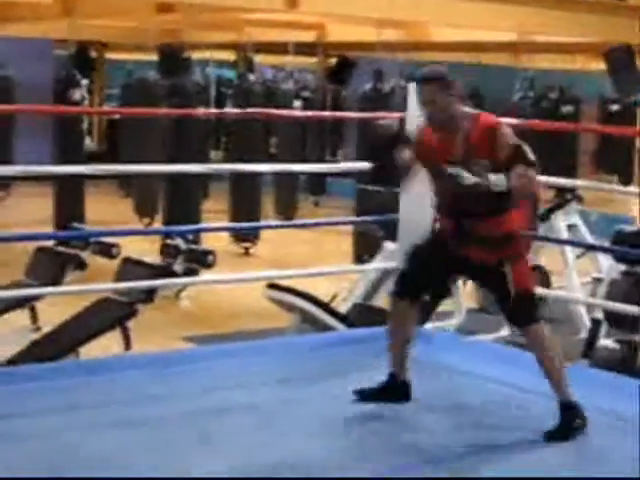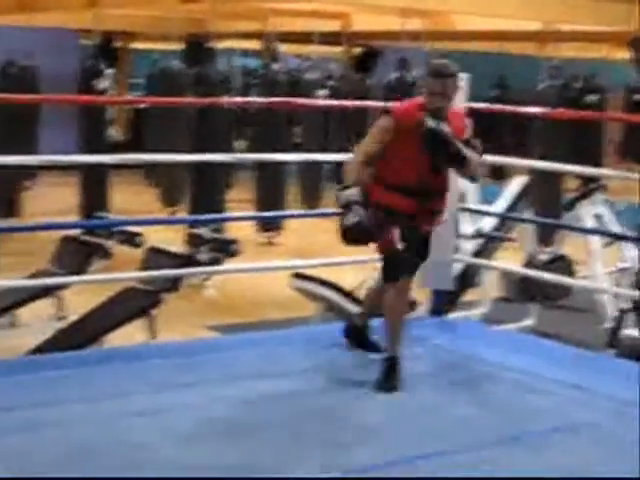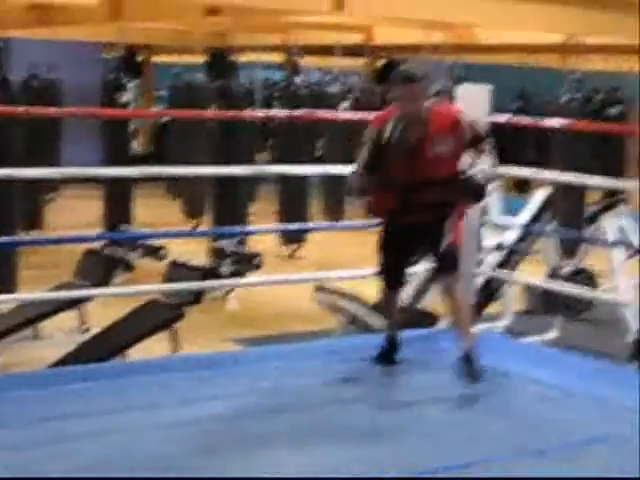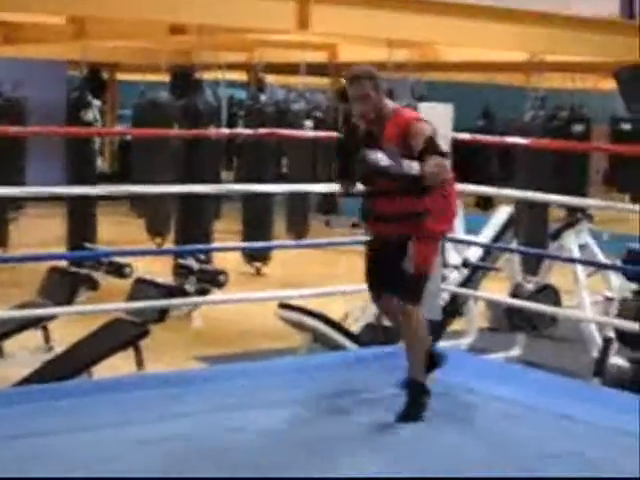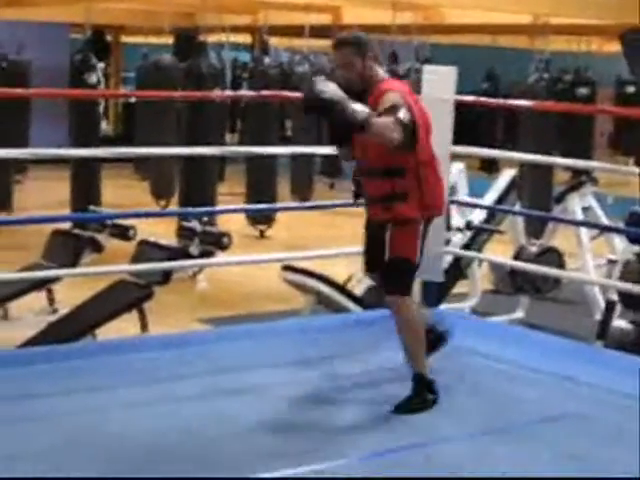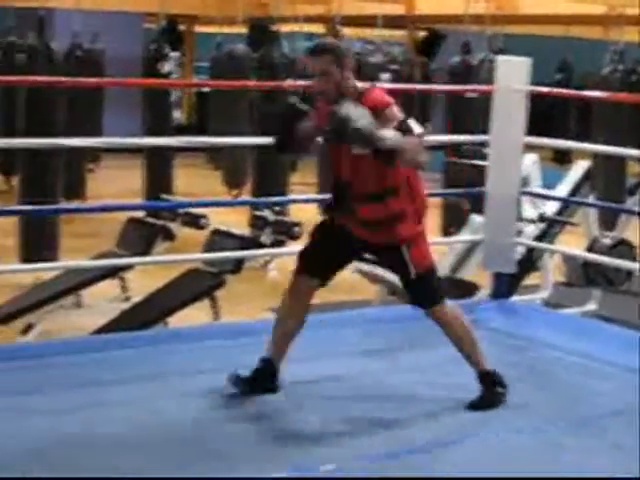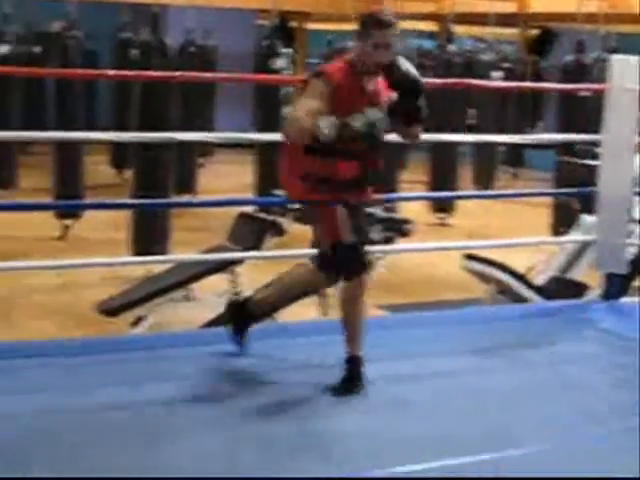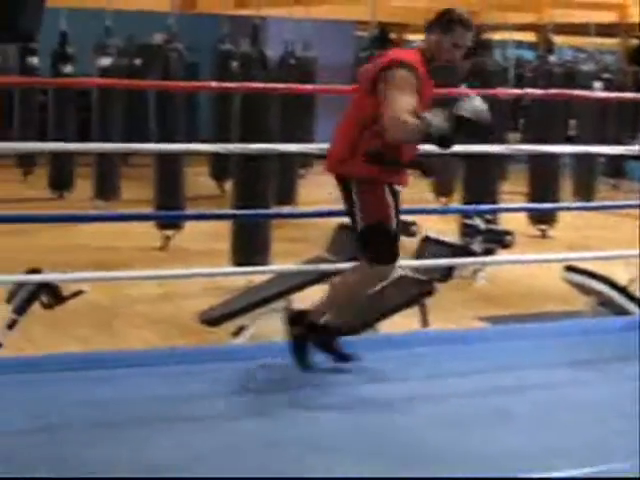
dt=0.4s
person 1, frame 1
left shoulder: (493, 132)
right shoulder: (428, 136)
left elbow: (527, 183)
left wrist: (482, 185)
right wrist: (392, 155)
left hip: (497, 242)
right hip: (454, 234)
left knee: (527, 322)
right knee: (403, 296)
left ankle: (569, 407)
right ankle: (398, 383)
person 1, frame 2
left shoulder: (459, 123)
right shoulder: (398, 118)
left elbow: (475, 171)
right elbow: (359, 159)
left wrist: (452, 146)
right wrist: (351, 205)
left hip: (423, 214)
right hip: (389, 211)
left knee: (396, 278)
right knee: (399, 276)
left ankle: (356, 327)
right ankle: (392, 362)
person 1, frame 3
left shoulder: (451, 120)
right shoulder: (381, 125)
right elbow: (360, 181)
left wrist: (477, 178)
right wrist: (377, 153)
left hip: (440, 210)
right hip: (398, 213)
left knee: (449, 279)
right knee: (391, 283)
left ankle: (467, 354)
right ankle: (392, 340)
person 1, frame 4
left shoulder: (413, 126)
right shoulder: (364, 129)
left elbow: (442, 173)
right elbow: (347, 179)
left wrist: (395, 167)
right wrist: (350, 166)
left hip: (421, 226)
right hip: (386, 226)
left knee: (409, 301)
right knee: (383, 295)
left ankle: (419, 388)
right ankle: (427, 354)
person 1, frame 5
left shoulder: (391, 96)
right shoulder: (369, 96)
left elbow: (390, 135)
right elbow: (361, 144)
left wrist: (345, 106)
right wrist: (338, 107)
left hip: (408, 205)
right hip: (386, 203)
left knee: (396, 292)
right knee: (380, 273)
left ankle: (423, 385)
right ankle: (430, 332)
person 1, frame 6
left shoulder: (381, 108)
right shoulder: (329, 107)
left elbow: (415, 155)
right elbow: (307, 132)
left wrist: (372, 133)
right wrist: (292, 131)
left hip: (392, 222)
right hip: (347, 215)
left knee: (433, 304)
right knee: (302, 281)
left ankle: (490, 379)
right ankle: (268, 371)
person 1, frame 7
left shoulder: (380, 80)
right shoulder: (330, 80)
left elbow: (411, 133)
right elbow: (294, 129)
left wrist: (411, 96)
right wrist: (349, 127)
left hip: (351, 189)
right hip: (323, 189)
left knee: (326, 270)
right knee: (355, 272)
left ankle: (247, 308)
right ankle: (353, 363)
person 1, frame 8
left shoulder: (413, 66)
right shoulder: (405, 70)
right elbow: (399, 128)
right wrist: (451, 117)
left hip: (372, 169)
right hip: (364, 169)
left knee: (374, 259)
right knee: (381, 263)
left ankle: (318, 327)
right ankle: (310, 322)
